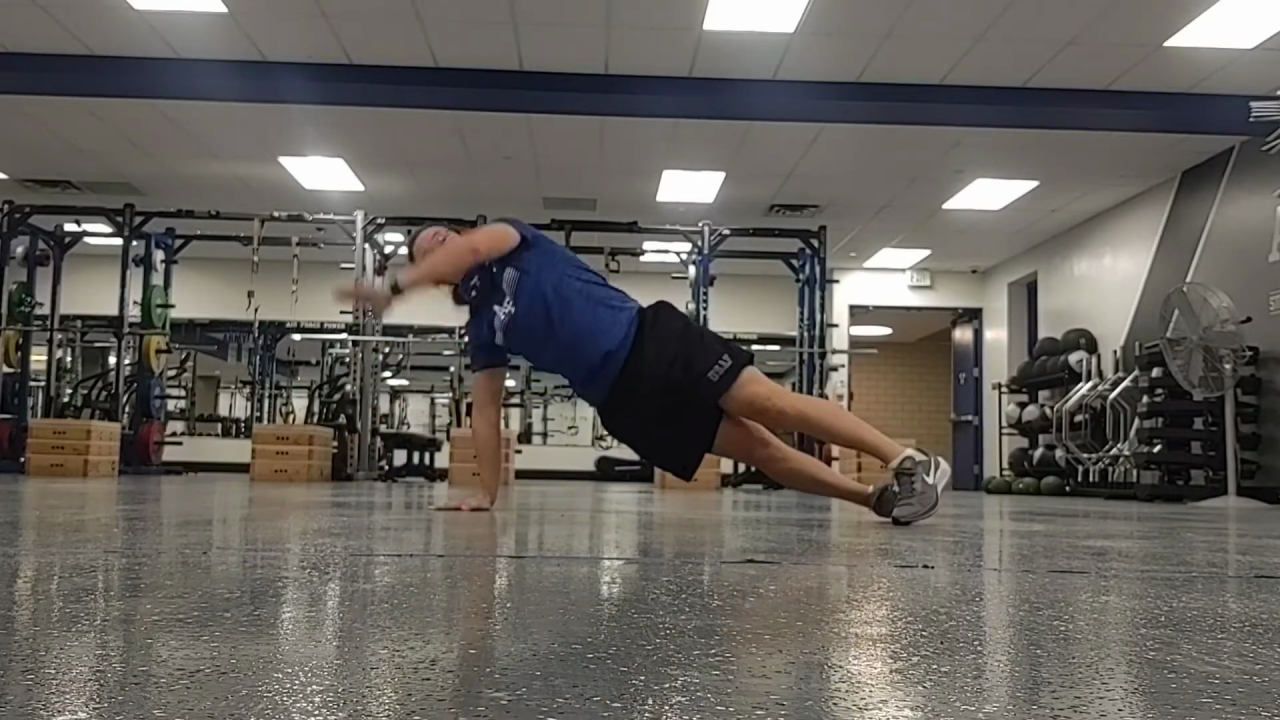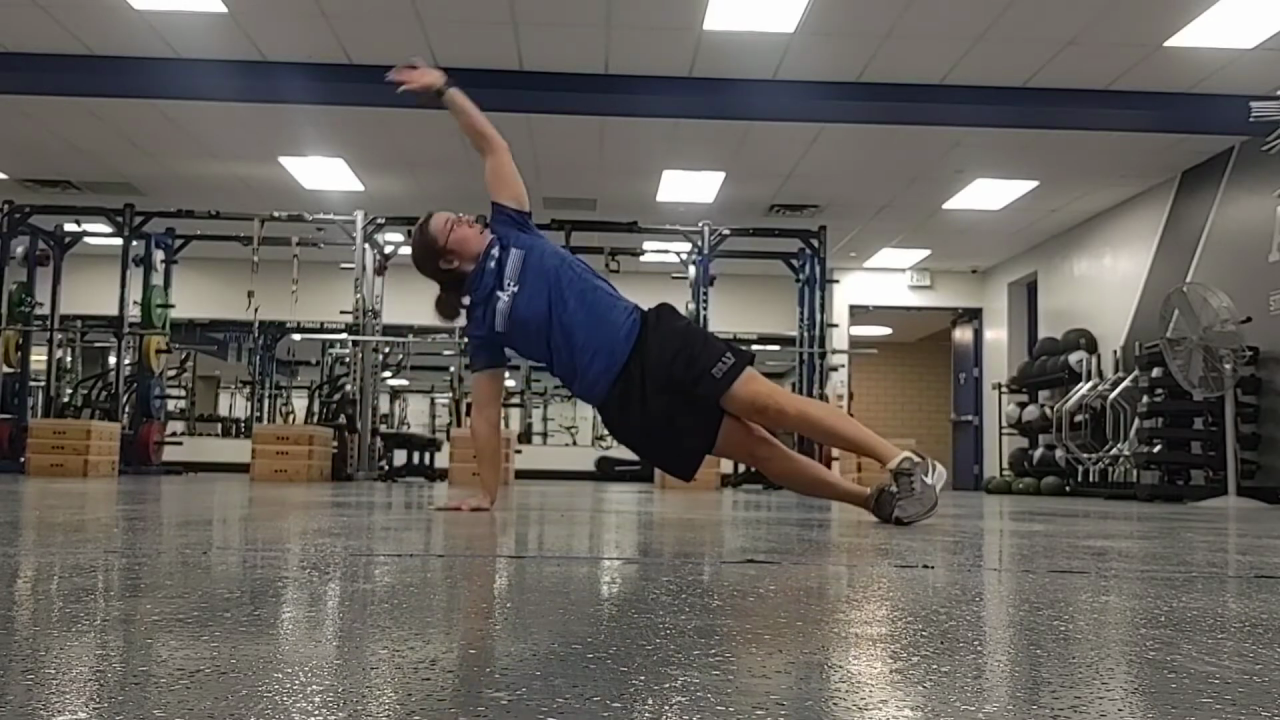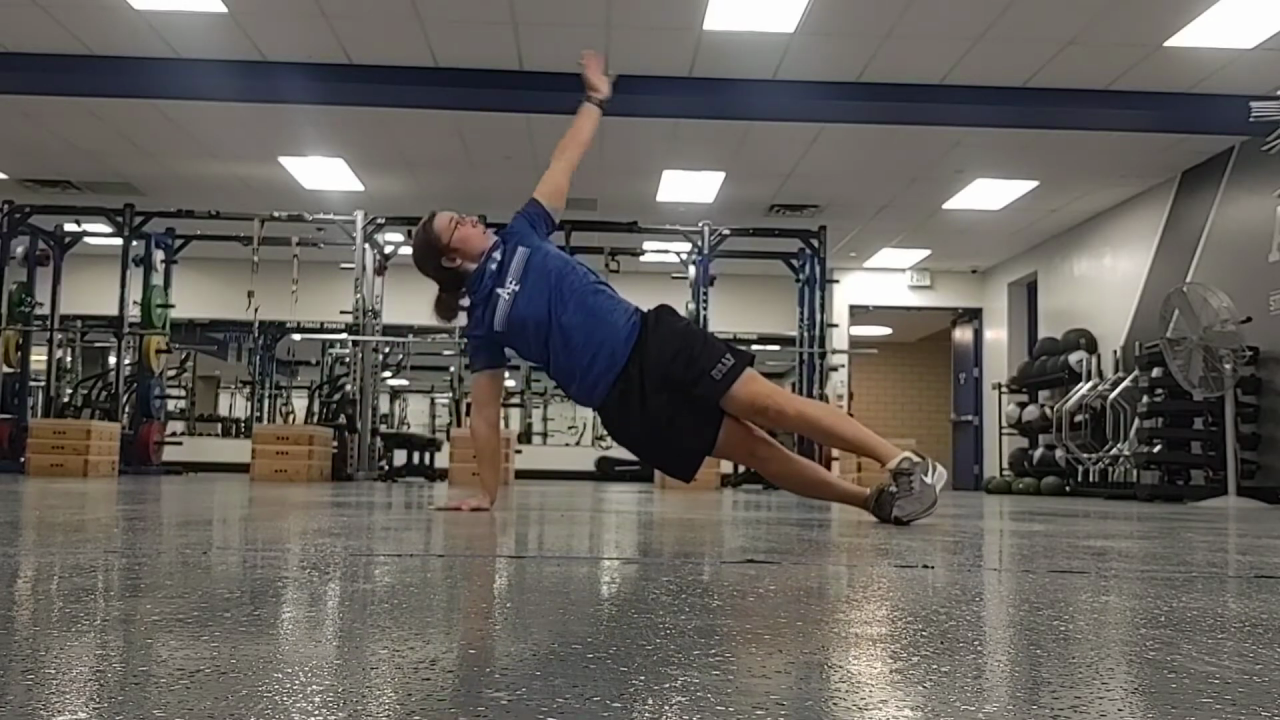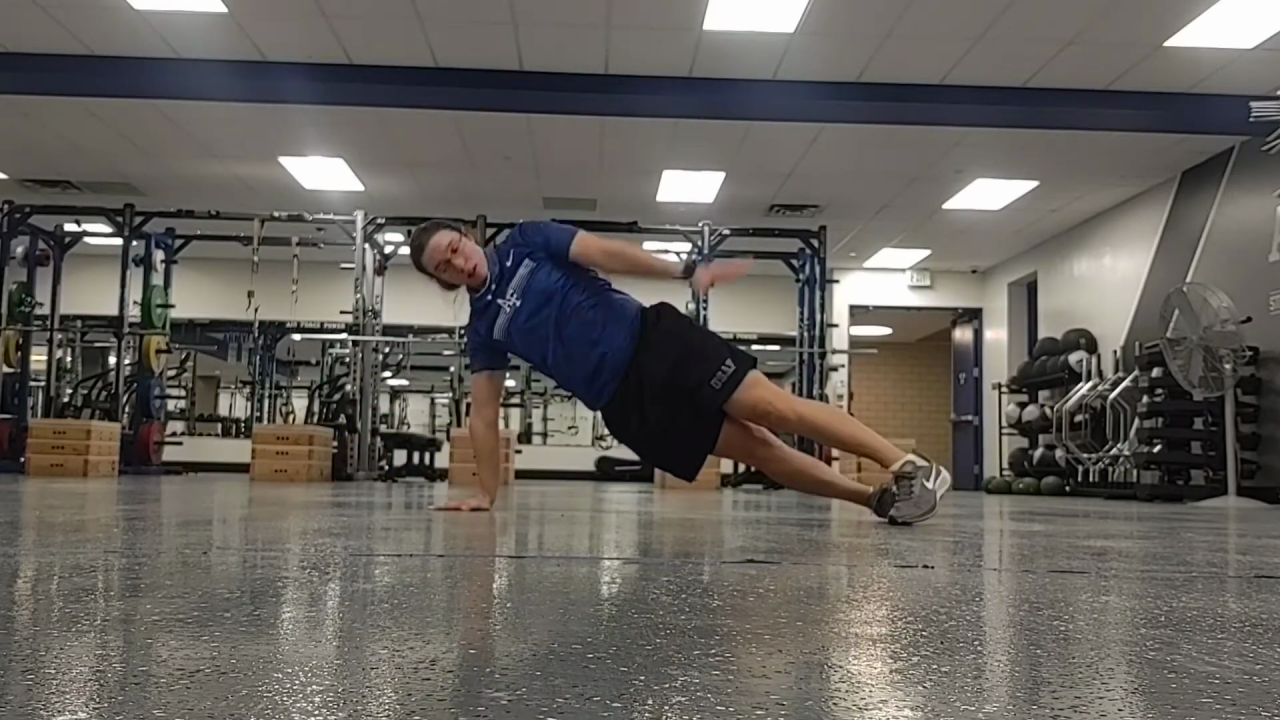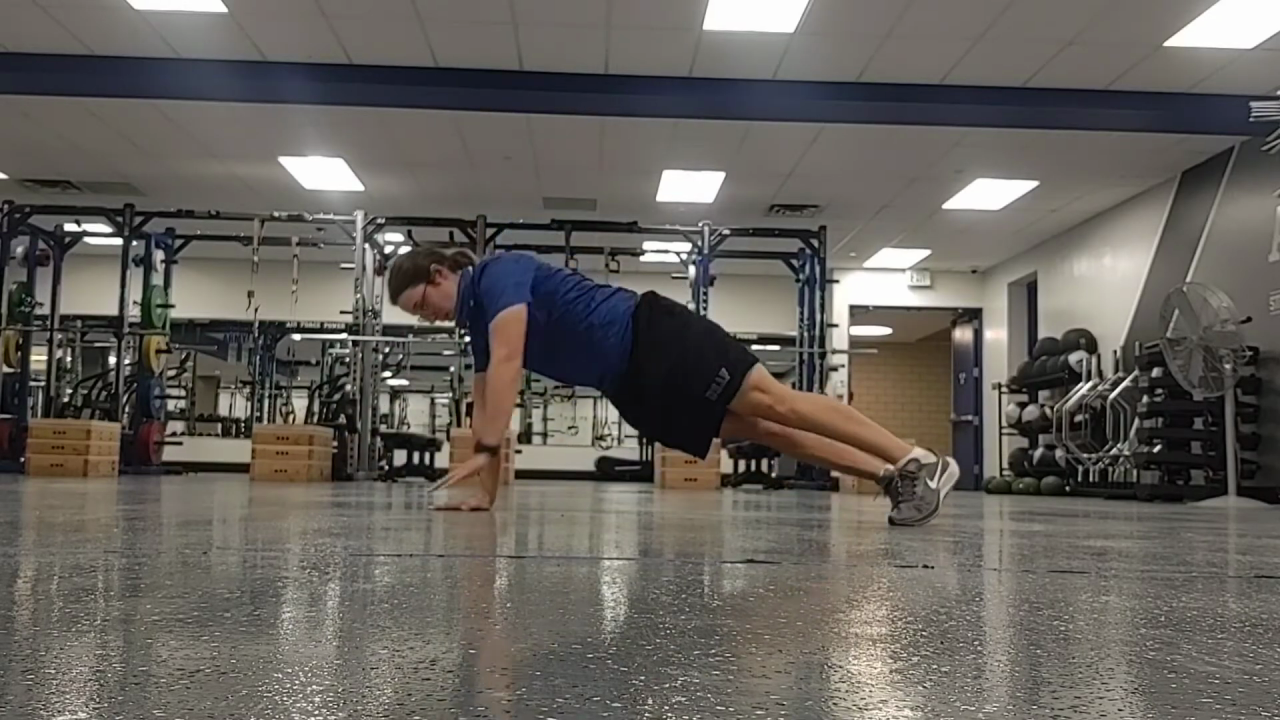
dt=0.4s
person 1, frame 1
left shoulder: (515, 245)
right shoulder: (483, 330)
left elbow: (475, 246)
right elbow: (485, 411)
left wrist: (395, 287)
right wrist: (488, 494)
left hip: (653, 340)
right hip: (621, 399)
left knee: (769, 402)
right knee: (754, 447)
left ankle: (908, 461)
right ankle: (879, 495)
person 1, frame 2
left shoulder: (512, 236)
right shoulder: (482, 324)
left elbow: (492, 148)
right elbow: (485, 411)
left wrist: (443, 89)
right wrist: (486, 493)
left hip: (656, 341)
right hip: (627, 403)
left knee: (770, 404)
right knee: (756, 451)
left ankle: (902, 465)
right ankle: (876, 498)
person 1, frame 3
left shoulder: (520, 239)
right shoulder: (481, 325)
left elbow: (563, 162)
right elbow: (485, 412)
left wrist: (595, 100)
right wrist: (487, 493)
left hip: (653, 342)
right hip: (624, 402)
left knee: (771, 405)
right knee: (753, 450)
left ankle: (904, 465)
right ankle: (875, 499)
person 1, frame 4
left shoulder: (526, 243)
right shoulder: (482, 327)
left elbow: (607, 252)
right elbow: (483, 413)
left wrist: (686, 270)
right wrist: (487, 492)
left hip: (653, 343)
right hip: (623, 404)
left knee: (770, 405)
right knee: (755, 449)
left ankle: (908, 468)
right ankle: (875, 494)
person 1, frame 5
left shoulder: (499, 273)
right shoulder: (476, 324)
left elbow: (509, 362)
right elbow: (484, 406)
left wrist: (485, 450)
right wrist: (486, 492)
left hip: (653, 334)
right hip: (632, 388)
left knee: (773, 402)
right knee: (759, 429)
left ankle: (917, 461)
right ankle: (888, 473)
